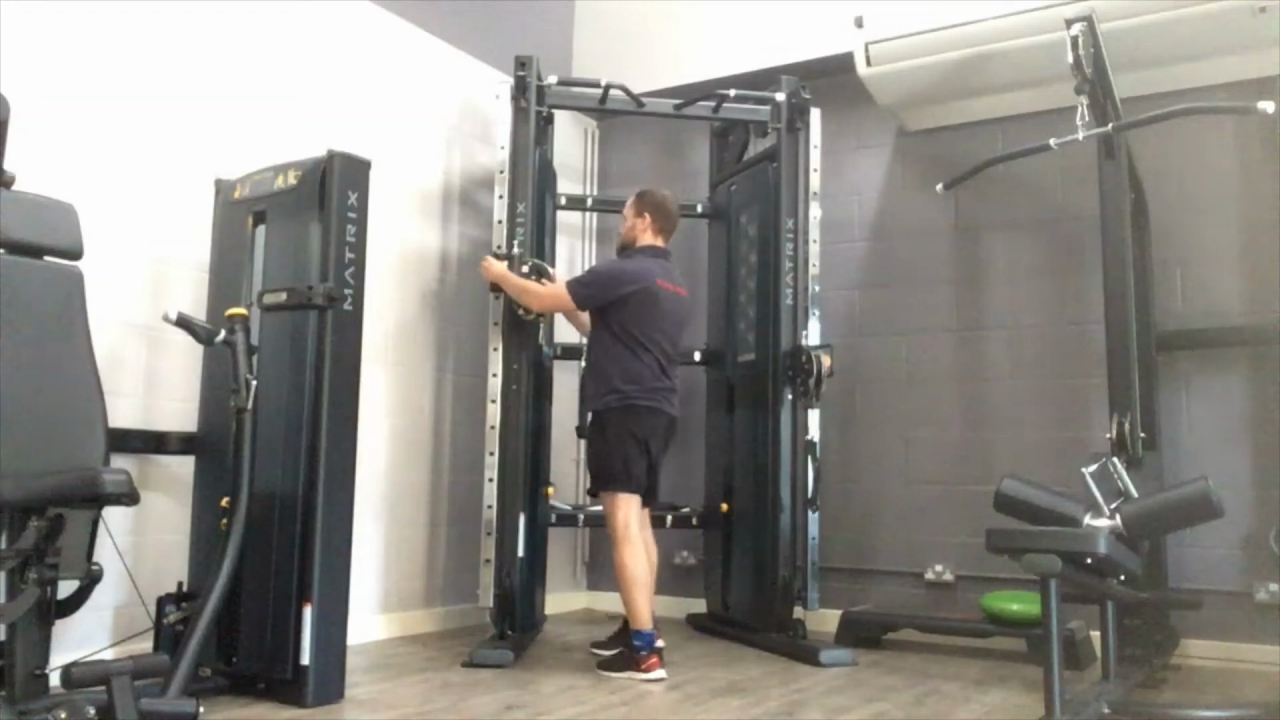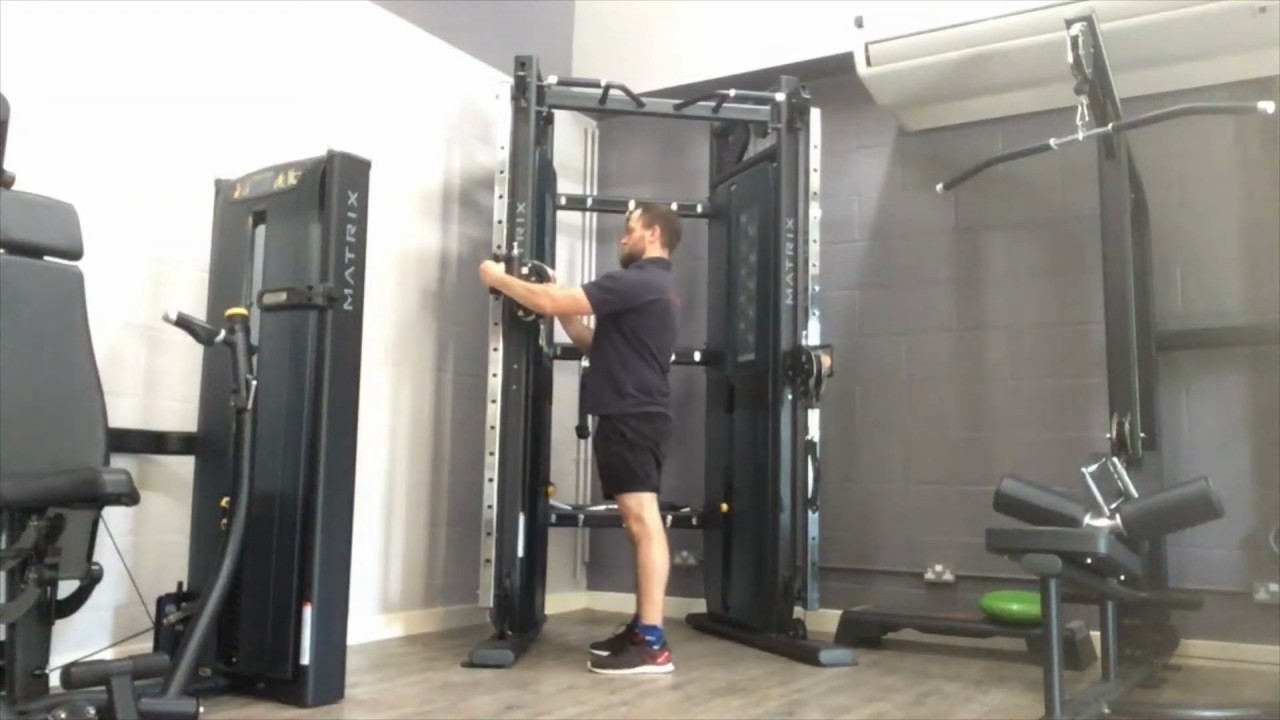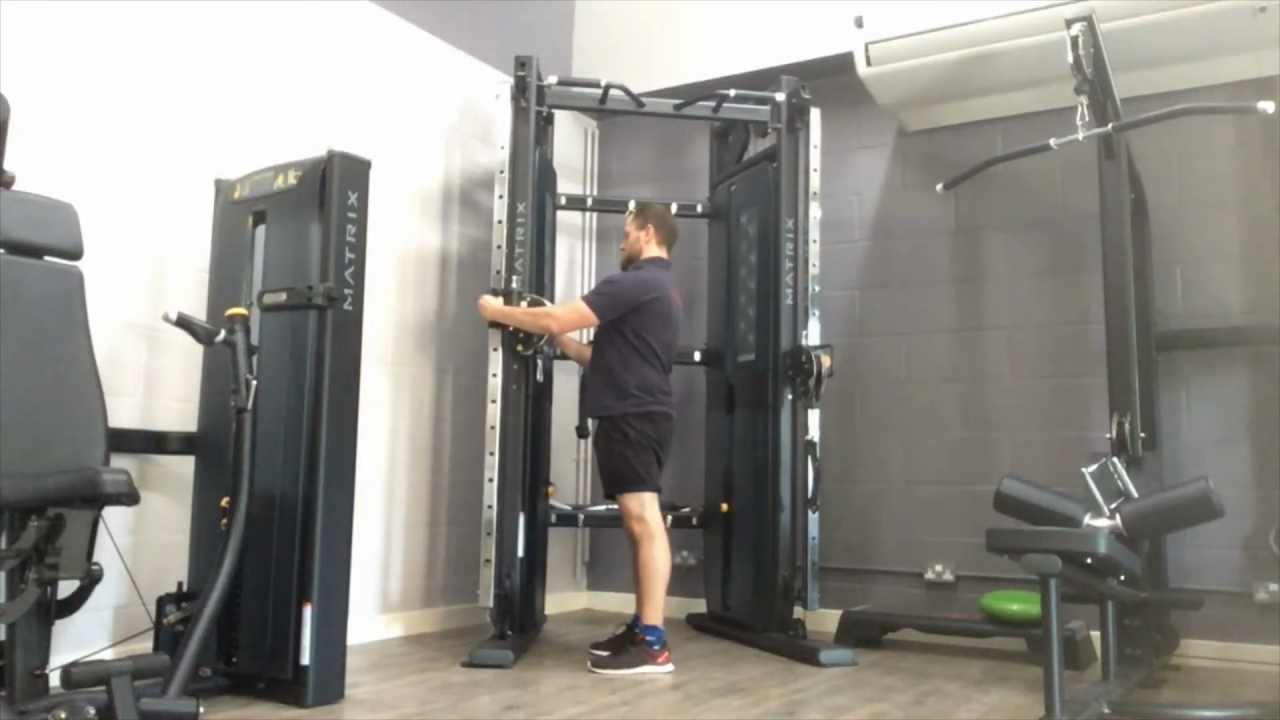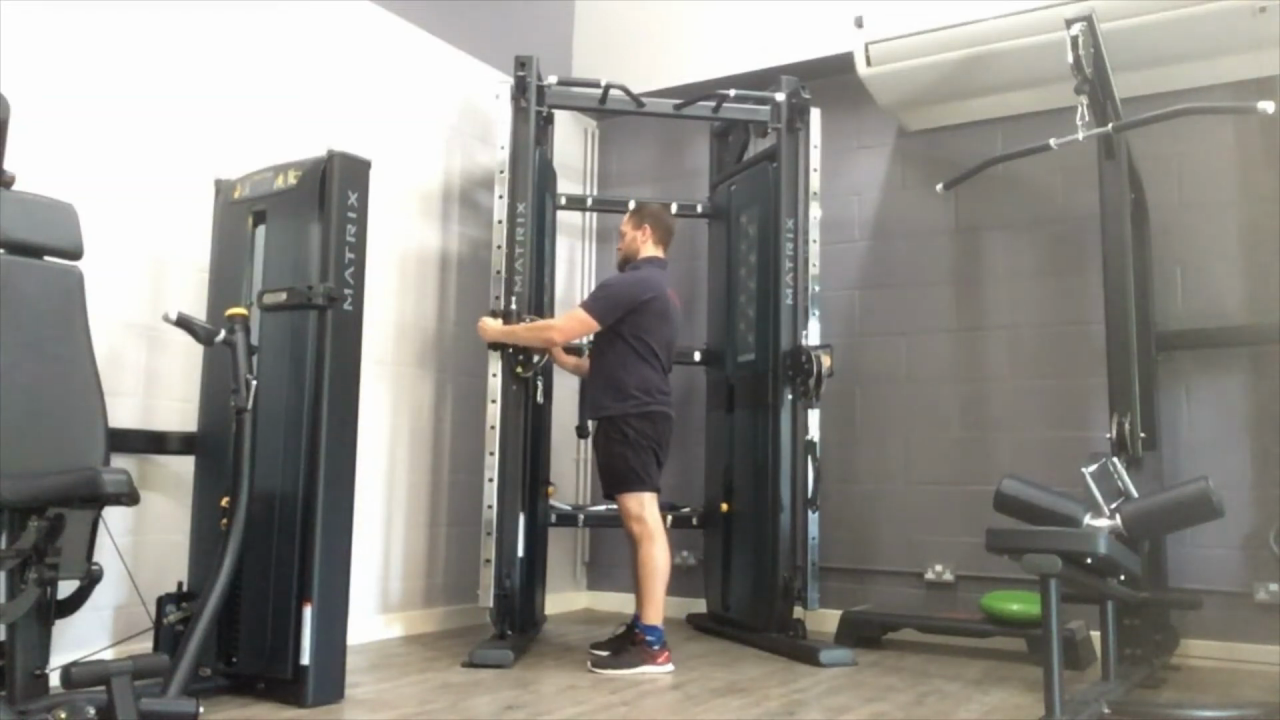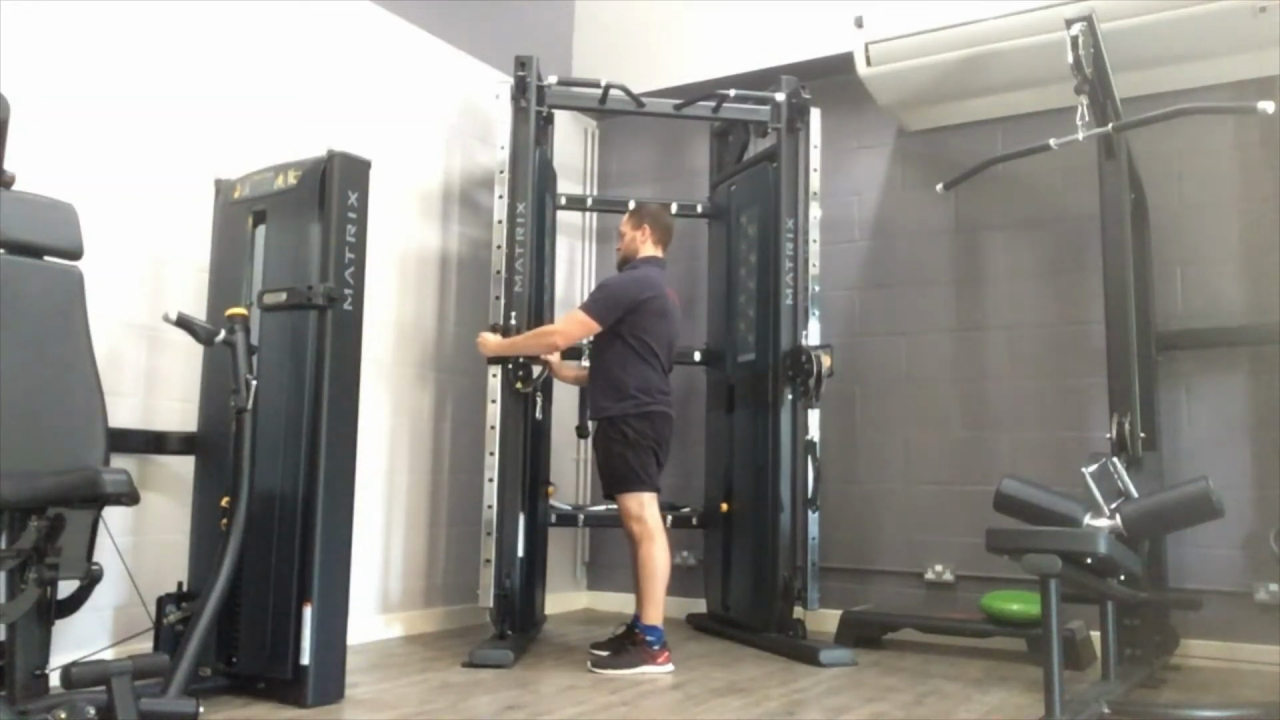
dt=1s
person 1, frame 1
left shoulder: (623, 271)
right shoulder: (675, 286)
left elbow: (542, 301)
left wrist: (500, 275)
right wrist: (571, 303)
left hip: (624, 411)
right hip: (659, 412)
left knee: (624, 525)
right knee: (639, 522)
left ankle: (643, 650)
right ankle: (640, 628)
person 1, frame 2
left shoulder: (637, 282)
right shoulder: (650, 287)
left elbow: (552, 303)
right elbow: (596, 343)
left wrist: (499, 278)
right wrist: (562, 304)
left hip: (632, 416)
right hip: (633, 416)
left knee: (644, 522)
right knee: (640, 522)
left ankle: (652, 644)
right ankle: (642, 628)
person 1, frame 3
left shoulder: (635, 283)
right shoulder: (657, 289)
left elbow: (557, 319)
left wrist: (499, 311)
right wrist: (561, 341)
left hip: (633, 417)
right hip: (636, 415)
left knee: (645, 522)
right knee: (640, 524)
left ankle: (653, 644)
right ankle: (641, 628)
person 1, frame 4
left shoulder: (632, 284)
right shoulder: (656, 289)
left elbow: (559, 329)
left wrist: (500, 332)
right wrist: (564, 361)
left hip: (632, 417)
right hip: (636, 415)
left knee: (644, 522)
right knee: (640, 524)
left ankle: (653, 644)
right ankle: (642, 628)
person 1, frame 5
left shoulder: (629, 285)
right shoulder: (657, 290)
left elbow: (558, 335)
left wrist: (499, 346)
right wrist: (568, 374)
left hip: (632, 418)
right hip: (638, 415)
left knee: (644, 522)
right knee: (639, 524)
left ankle: (653, 643)
right ankle: (642, 628)
